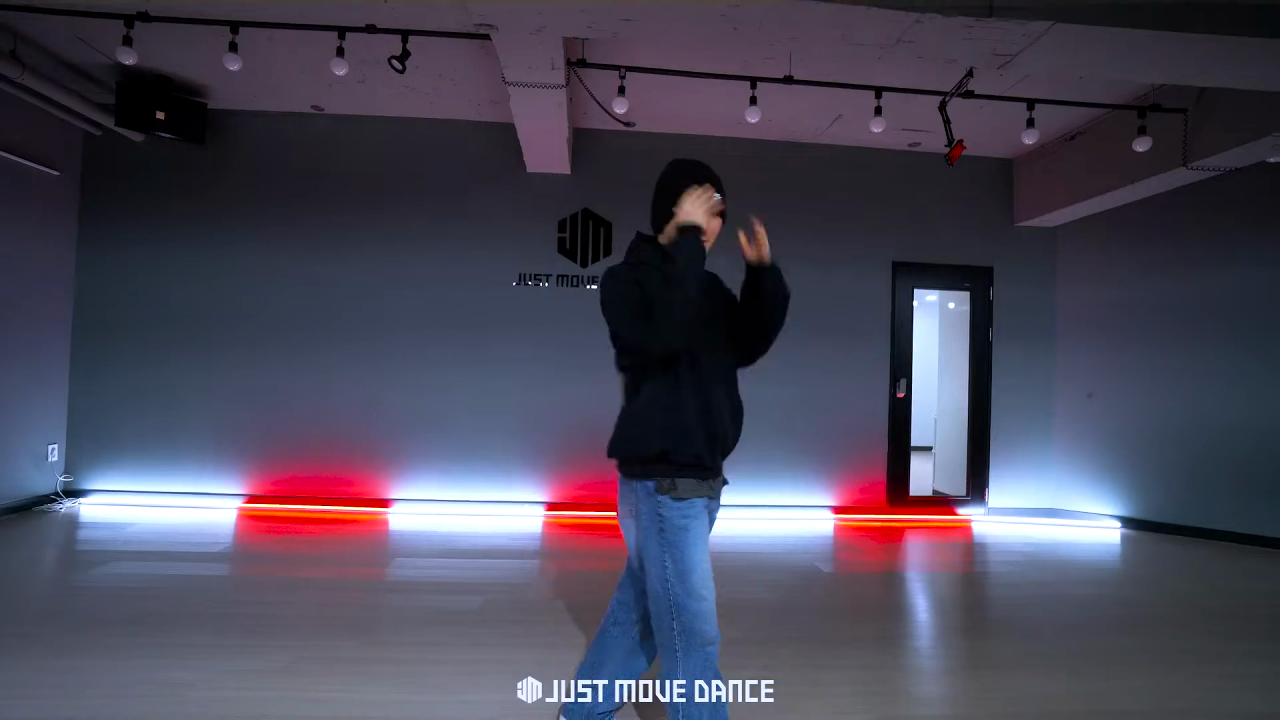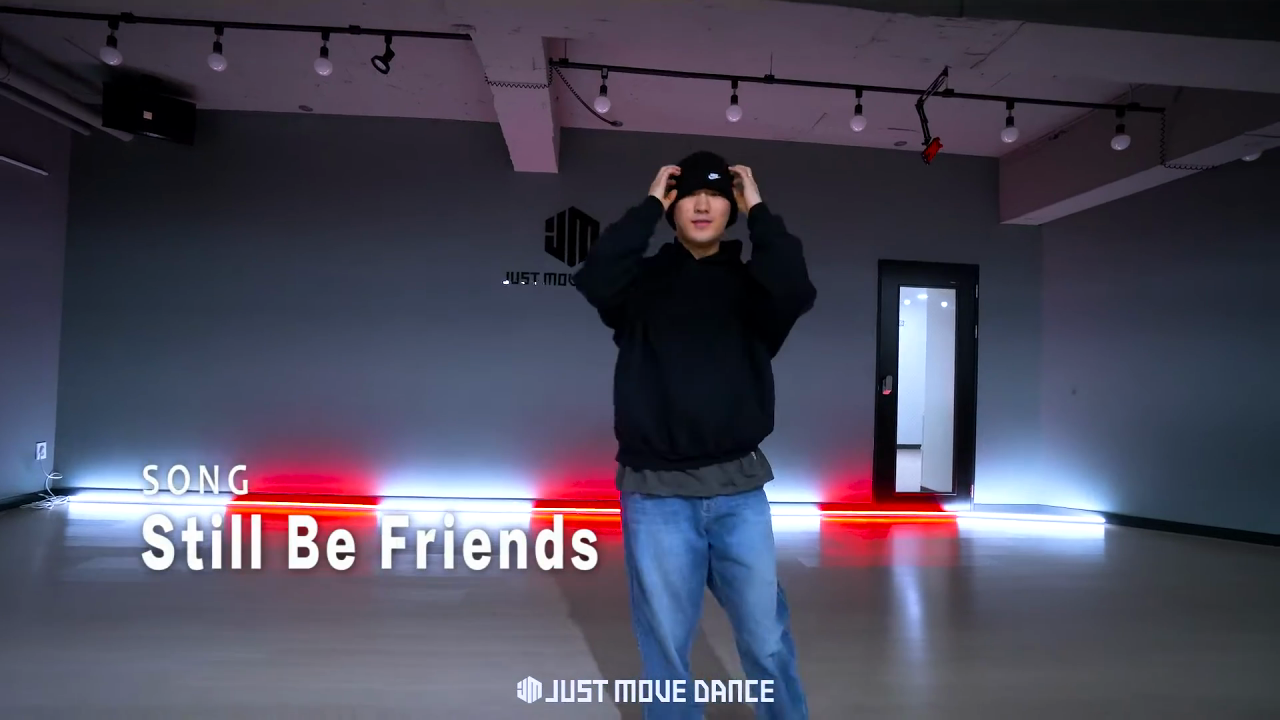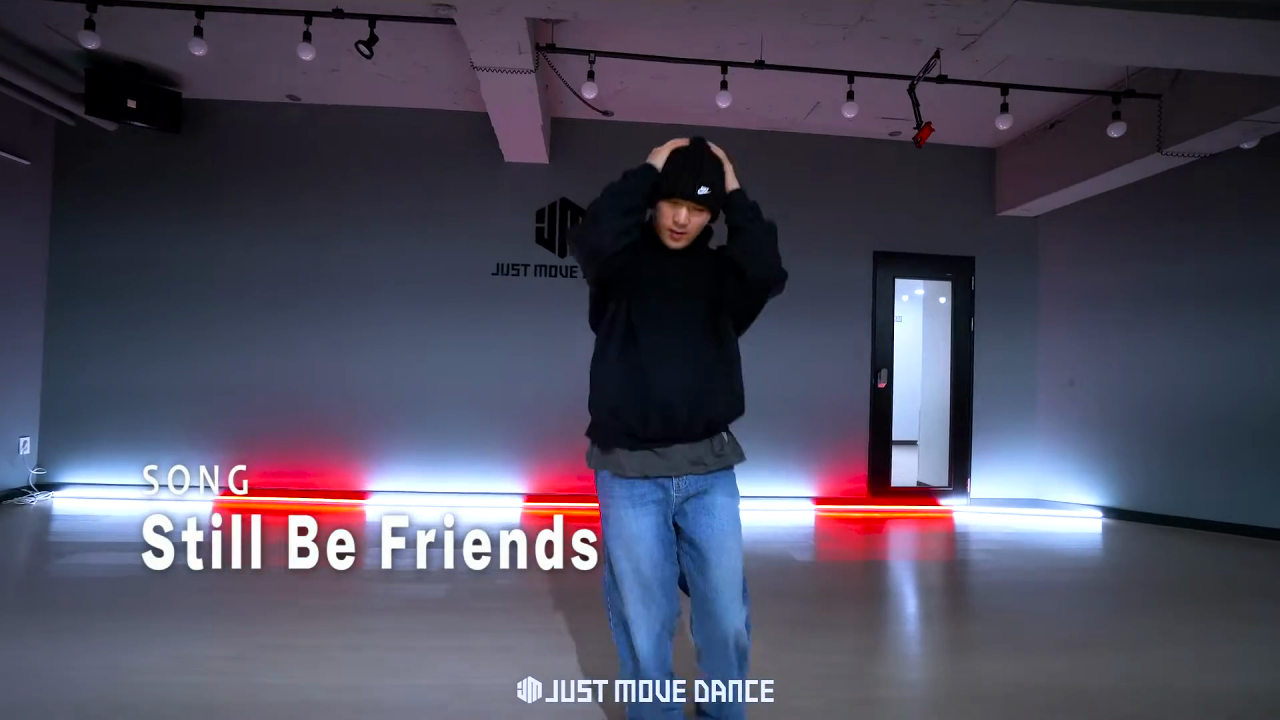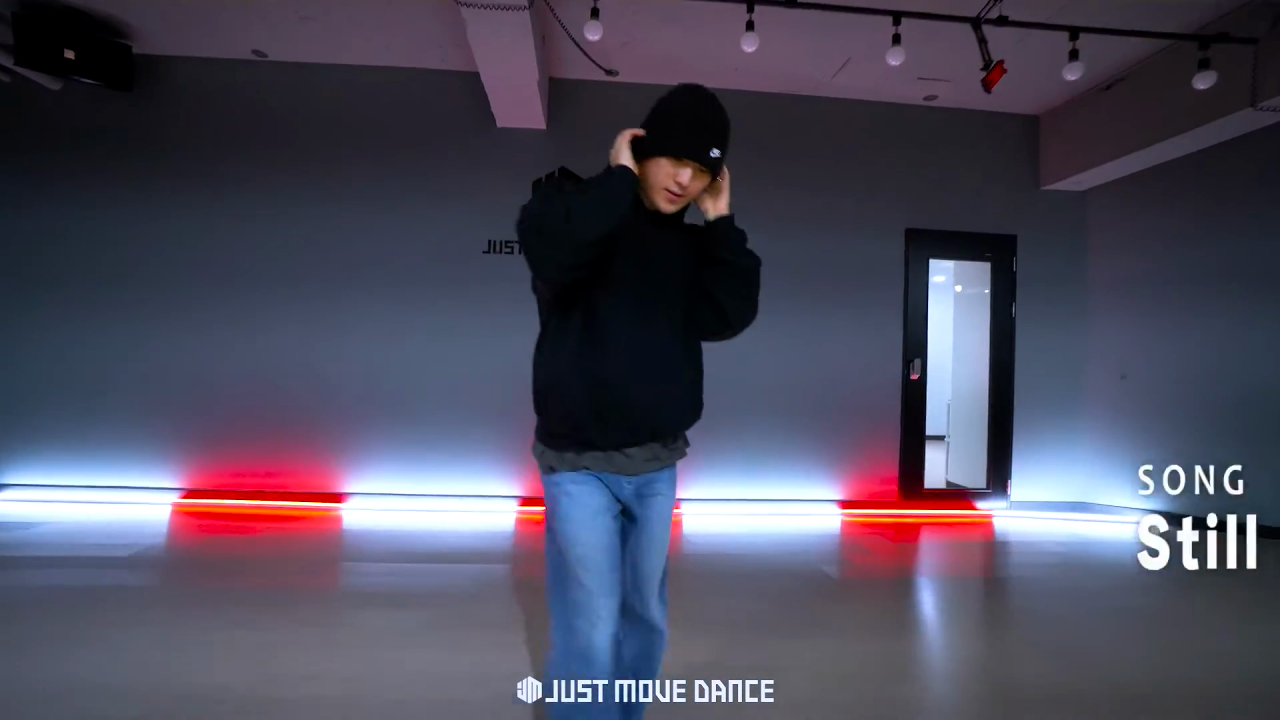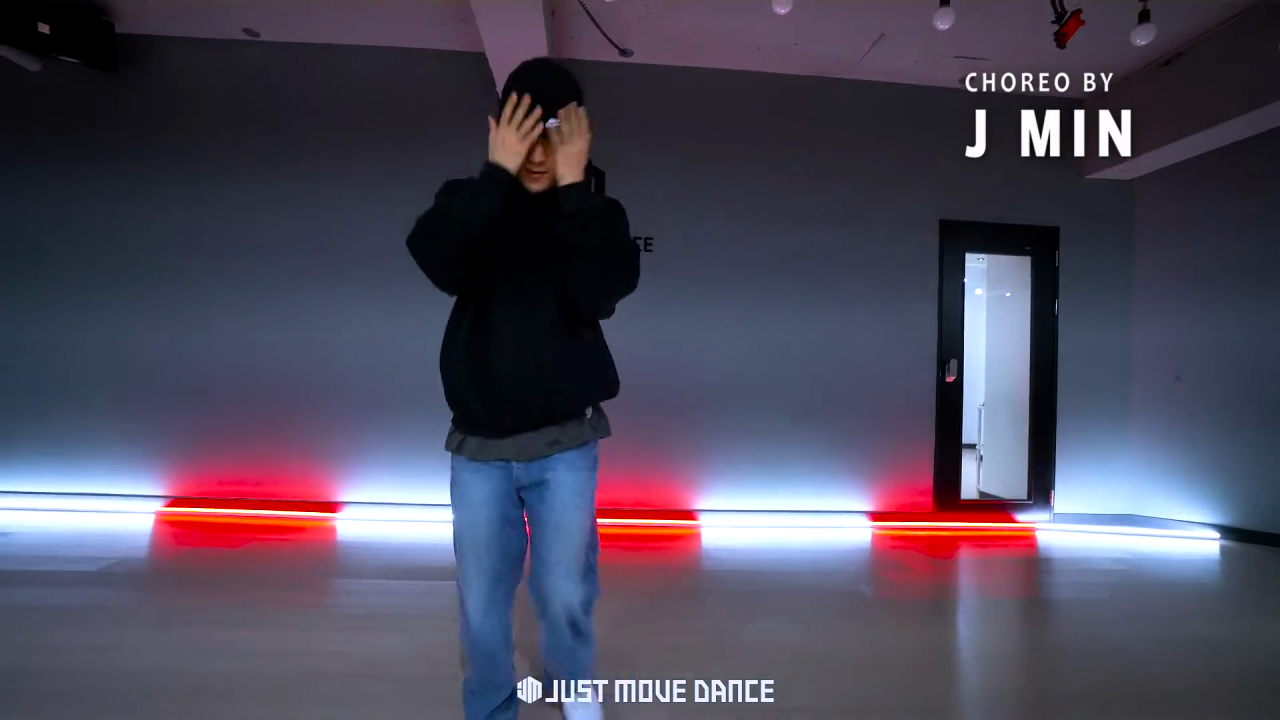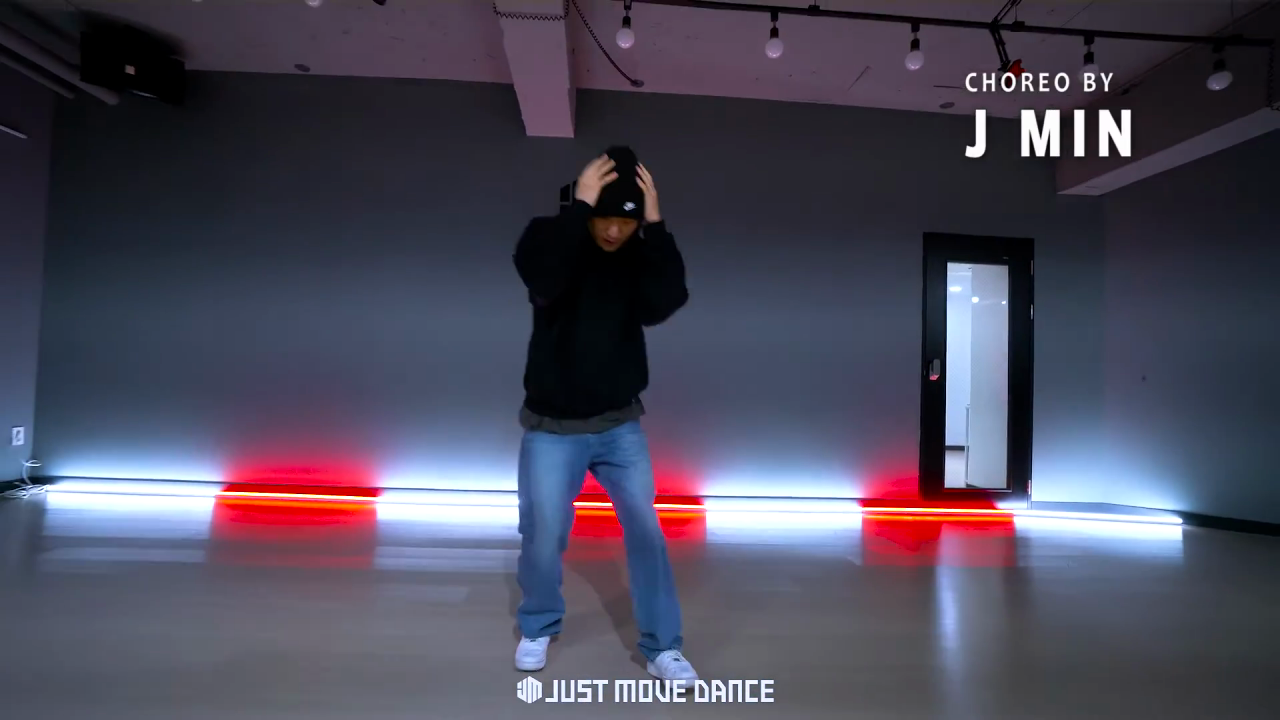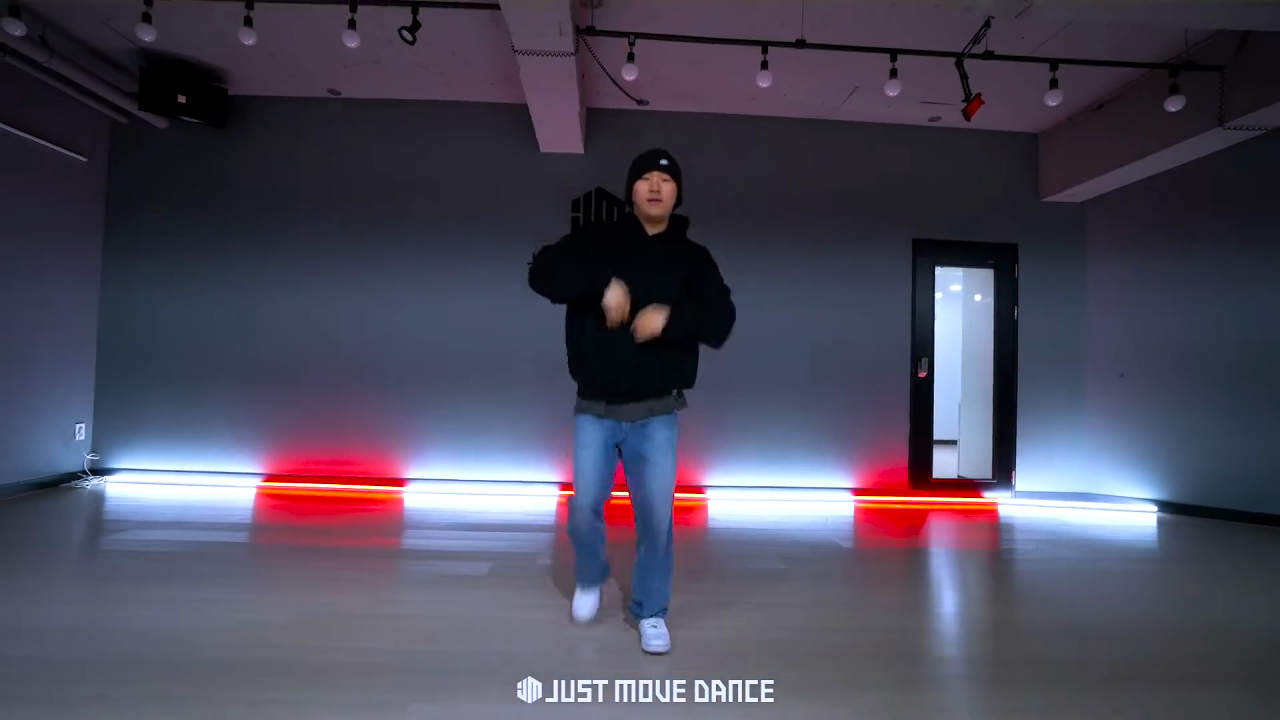
dt=0.7s
person 1, frame 1
left shoulder: (709, 286)
right shoulder: (629, 281)
left elbow: (746, 347)
right elbow: (662, 337)
left wrist: (763, 271)
right wrist: (685, 232)
left hip: (694, 483)
right hip: (660, 485)
left knee: (639, 611)
right knee: (693, 632)
person 1, frame 2
left shoulder: (751, 284)
right shoulder: (643, 281)
left elbow: (795, 293)
right elbow: (597, 281)
left wrist: (760, 212)
right wrist: (648, 206)
left hip: (739, 488)
right hip: (656, 492)
left knee: (766, 637)
right knee: (667, 640)
person 1, frame 3
left shoulder: (721, 270)
right shoulder: (622, 261)
left elbow: (767, 273)
right elbow: (595, 239)
left wrist: (735, 194)
right wrist: (646, 170)
left hip: (708, 469)
right hip: (630, 472)
left knee: (726, 619)
right knee: (644, 626)
person 1, frame 4
left shoulder: (694, 246)
right shoulder: (574, 210)
left elbow: (727, 318)
right elbow: (553, 256)
left wrist: (722, 219)
right wrist: (619, 178)
left hip: (656, 462)
right hip: (576, 461)
left knee: (644, 615)
right knee: (591, 630)
person 1, frame 5
left shoulder: (597, 214)
right shoulder: (469, 205)
left elbow: (597, 295)
right elbow: (440, 264)
left wrist: (573, 188)
right wrist: (495, 173)
left hip: (565, 443)
right hip: (479, 445)
left knee: (562, 593)
right knee: (481, 605)
person 1, frame 6
left shoulder: (641, 257)
right shoulder: (550, 238)
left elbow: (664, 302)
right elbow: (545, 282)
left wrist: (656, 224)
right wrist: (580, 206)
left hip: (620, 424)
right hip: (551, 425)
left knee: (646, 534)
right knee: (545, 537)
left ankle: (662, 648)
right ankle: (537, 627)
person 1, frame 7
left shoulder: (691, 259)
right shoulder: (597, 245)
left elbow: (718, 324)
right elbow: (543, 273)
left wrist: (670, 317)
right wrist: (600, 286)
left hip: (656, 412)
right hip: (595, 407)
left knee: (656, 516)
right knee: (585, 508)
left ankle: (650, 611)
right ankle: (591, 578)
